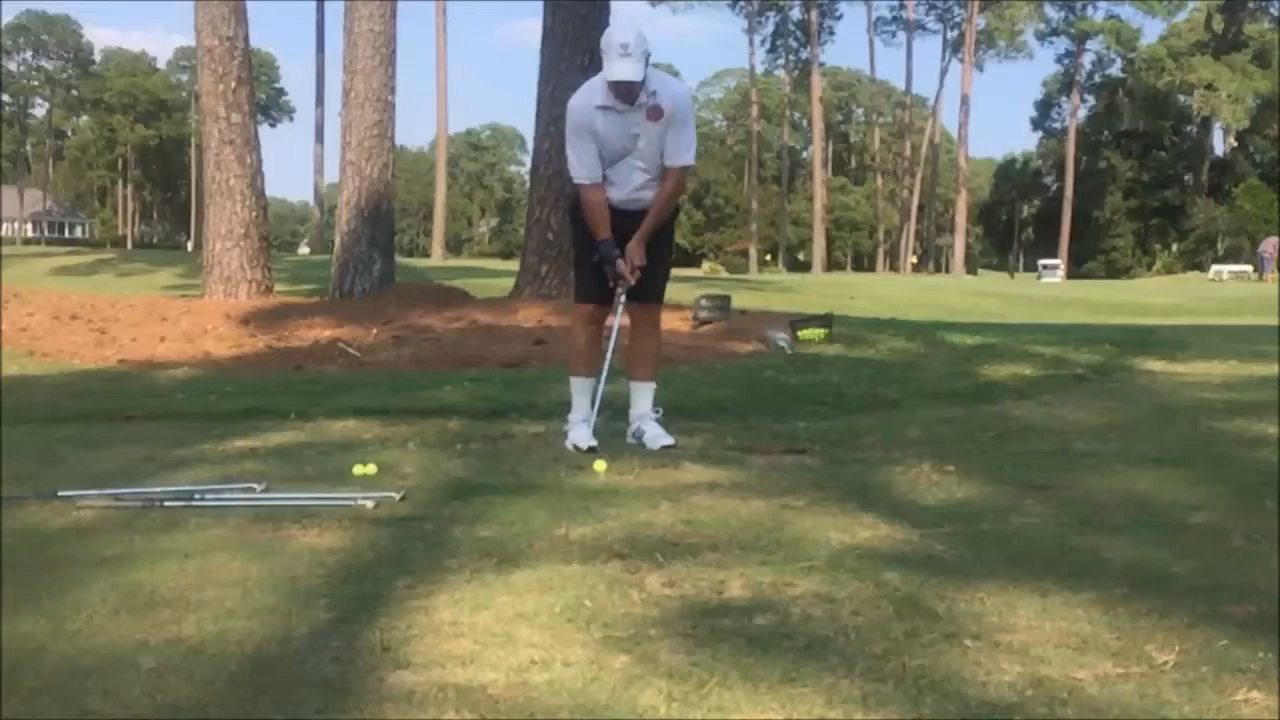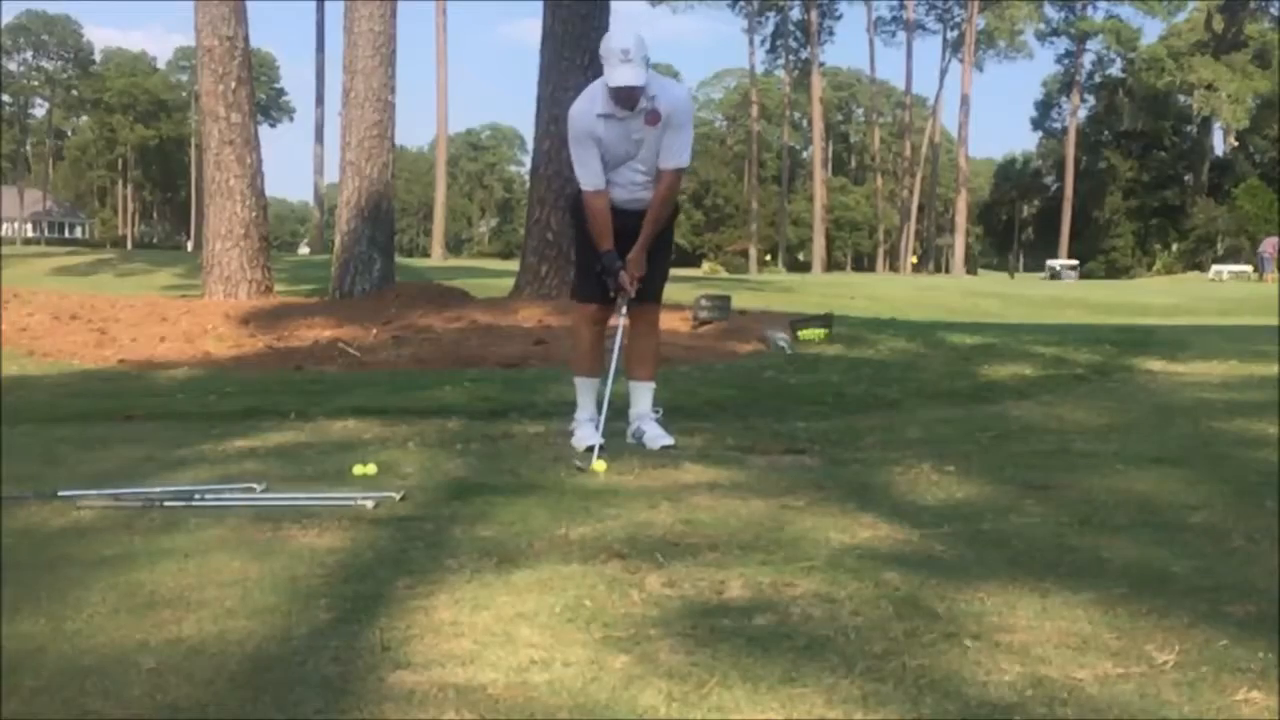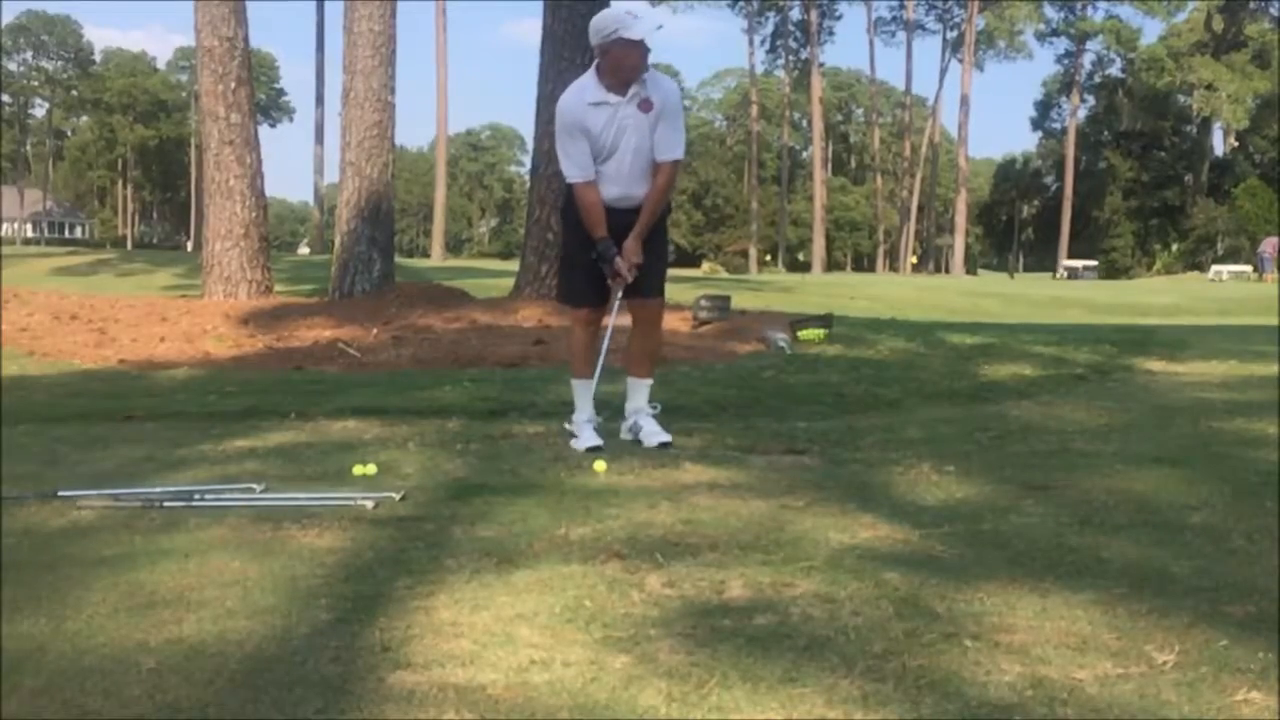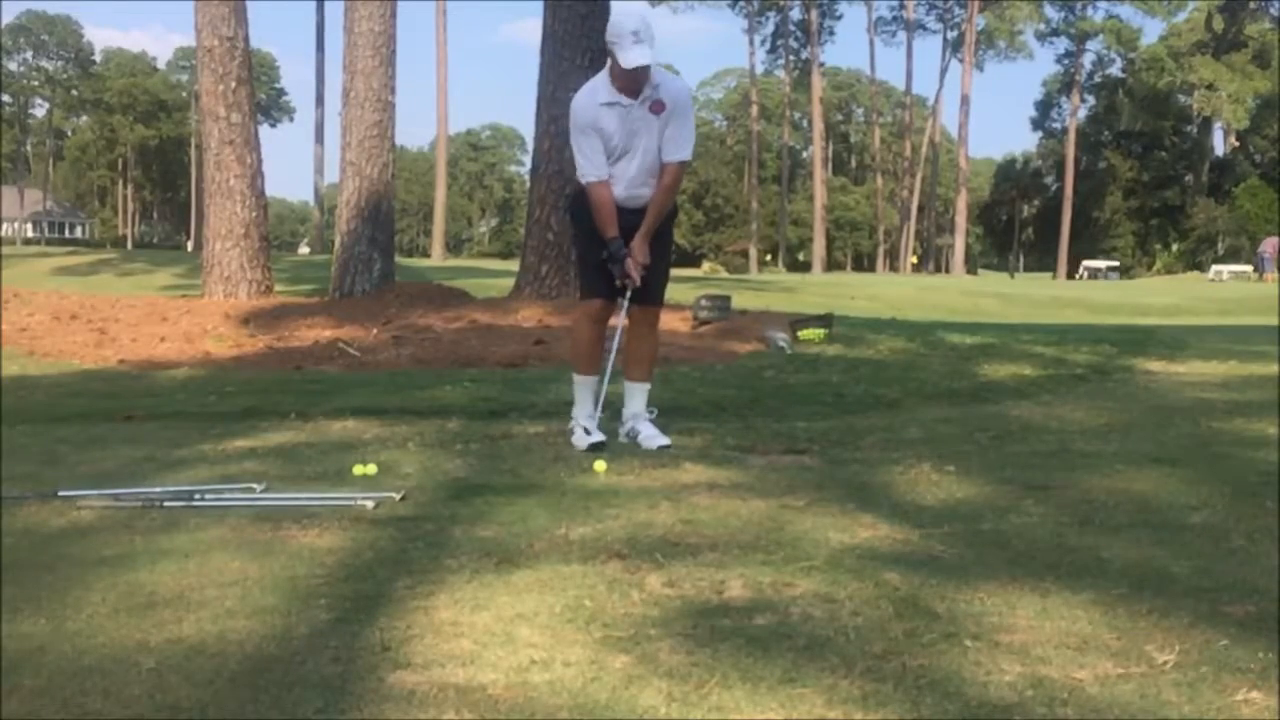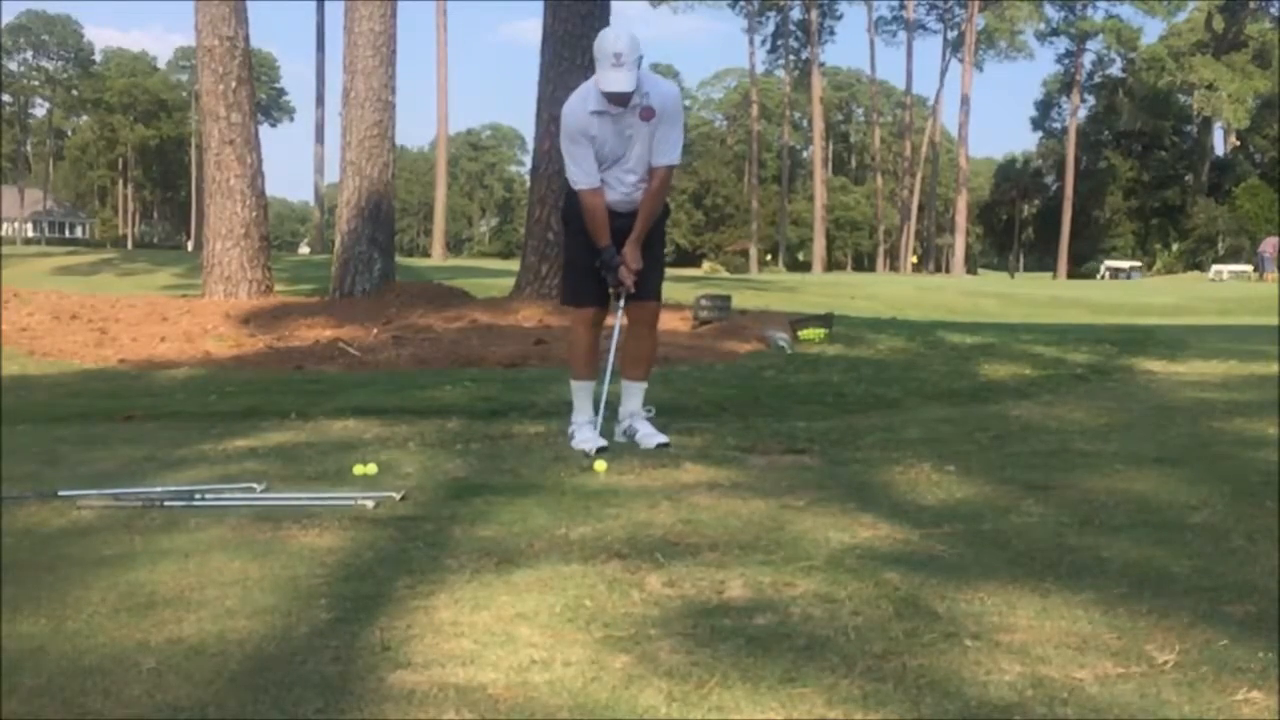
dt=0.4s
person 1, frame 1
left shoulder: (675, 97)
right shoulder: (582, 105)
left elbow: (676, 175)
right elbow: (589, 185)
left wrist: (641, 239)
right wrist: (608, 250)
left hip: (653, 214)
right hip: (598, 214)
left knee: (647, 314)
right knee: (589, 312)
left ankle: (642, 417)
right ankle: (580, 418)
person 1, frame 2
left shoulder: (674, 99)
right shoulder: (583, 113)
left elbow: (669, 180)
right elbow: (594, 192)
left wrist: (640, 251)
right wrist: (610, 261)
left hip: (652, 215)
right hip: (600, 215)
left knee: (646, 314)
right knee: (591, 313)
left ankle: (642, 417)
right ankle: (585, 417)
person 1, frame 3
left shoulder: (664, 92)
right shoulder: (573, 104)
left elbow: (667, 169)
right elbow: (583, 184)
left wrist: (637, 239)
right wrist: (606, 249)
left hip: (646, 214)
right hip: (590, 215)
left knee: (649, 312)
right knee: (586, 316)
left ankle: (638, 413)
right ankle: (583, 418)
person 1, frame 4
left shoulder: (676, 93)
right shoulder: (587, 103)
left elbow: (673, 171)
right elbow: (596, 182)
left wrist: (643, 239)
right wrist: (616, 250)
left hip: (652, 213)
right hip: (598, 213)
left knee: (645, 315)
right knee: (594, 309)
left ankle: (636, 417)
right ankle: (583, 415)
person 1, frame 5
left shoulder: (665, 97)
right shoulder: (576, 110)
left elbow: (660, 176)
right elbow: (589, 190)
left wrist: (635, 244)
right wrist: (609, 256)
left hip: (644, 214)
right hip: (590, 216)
left knee: (646, 314)
right knee: (587, 314)
left ankle: (632, 415)
right ankle: (583, 419)
